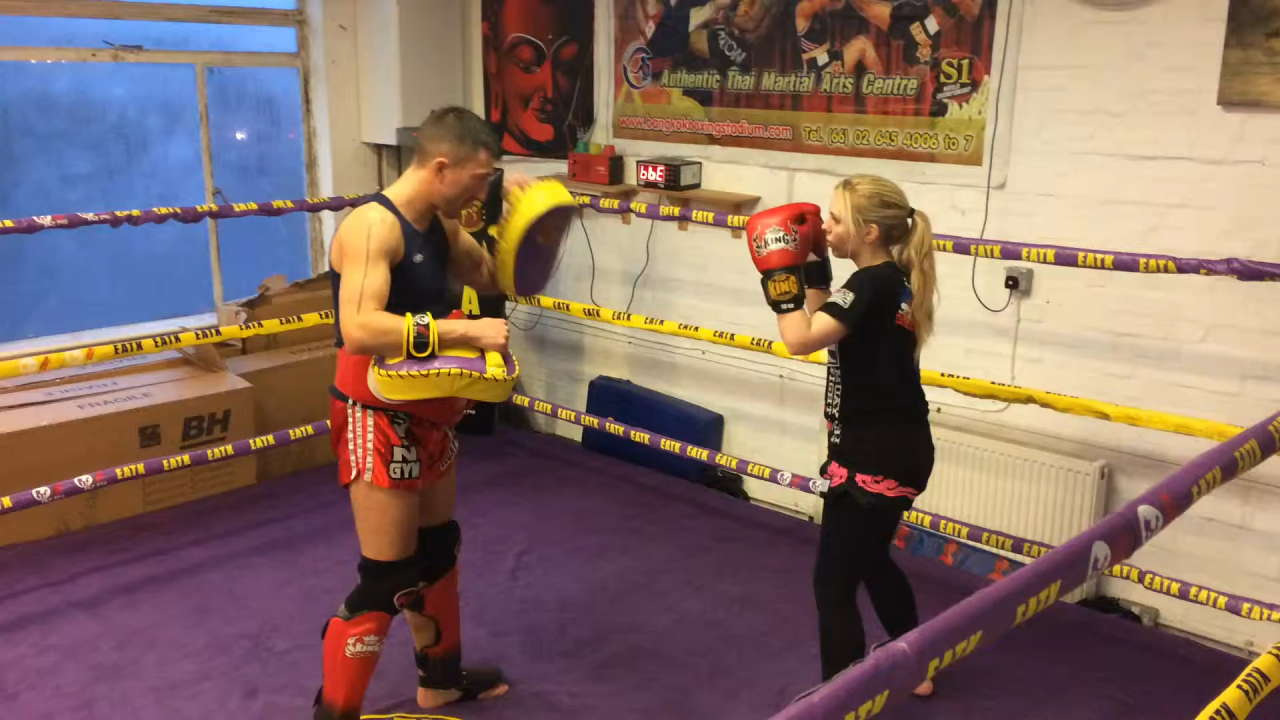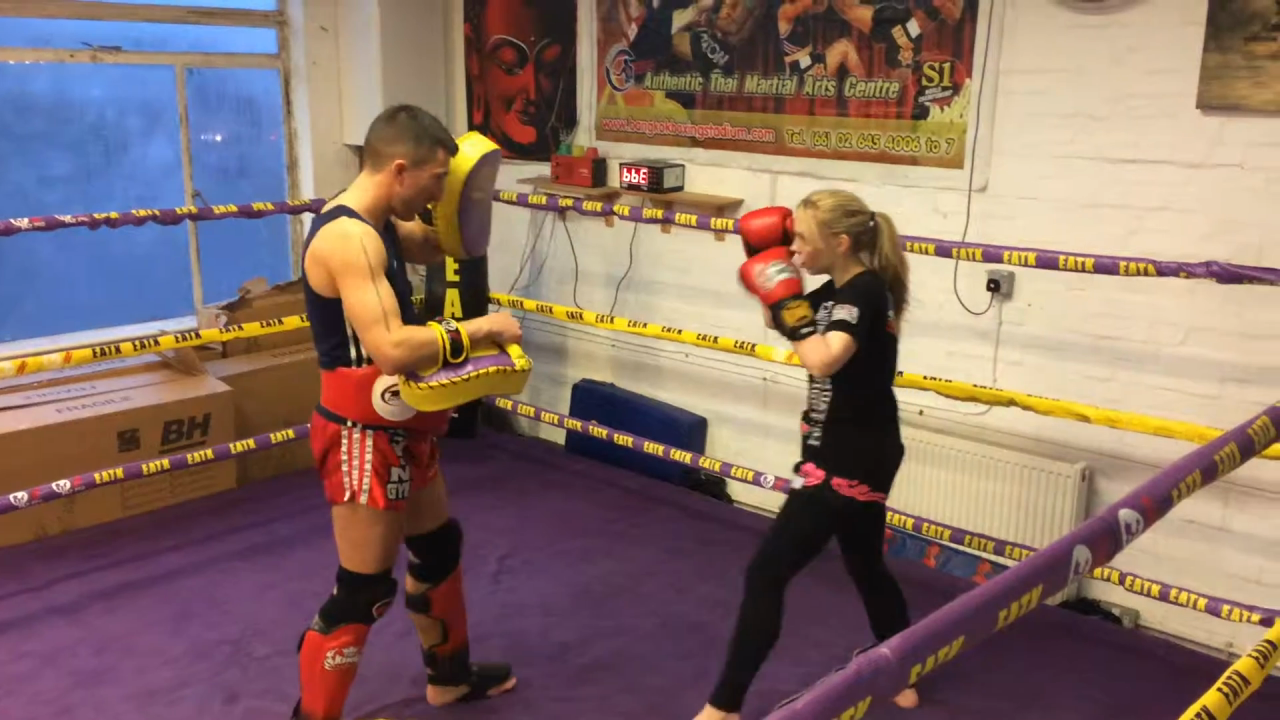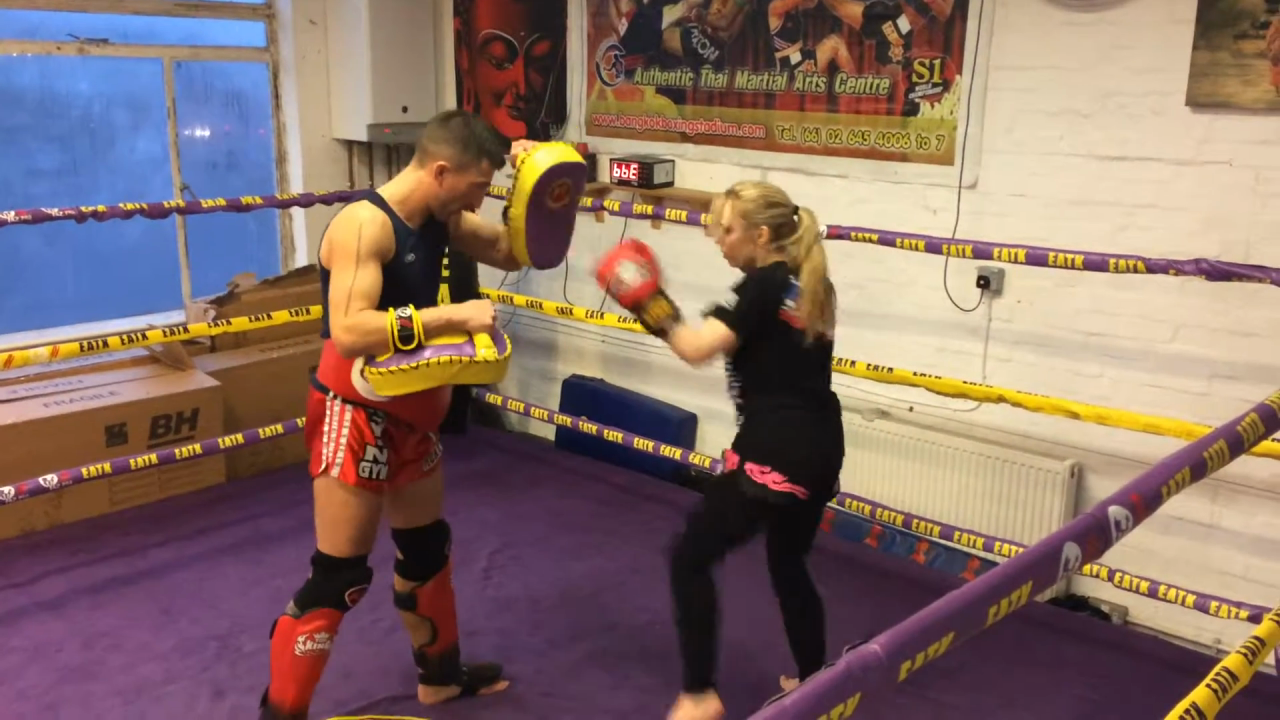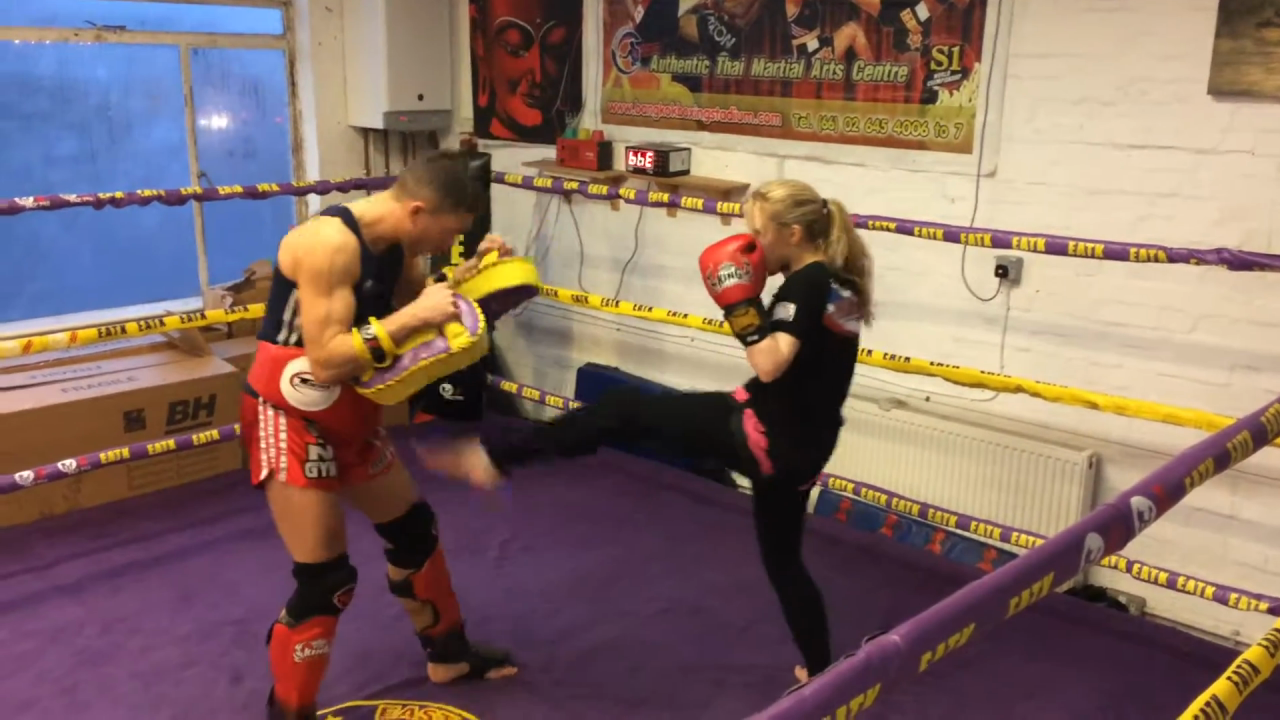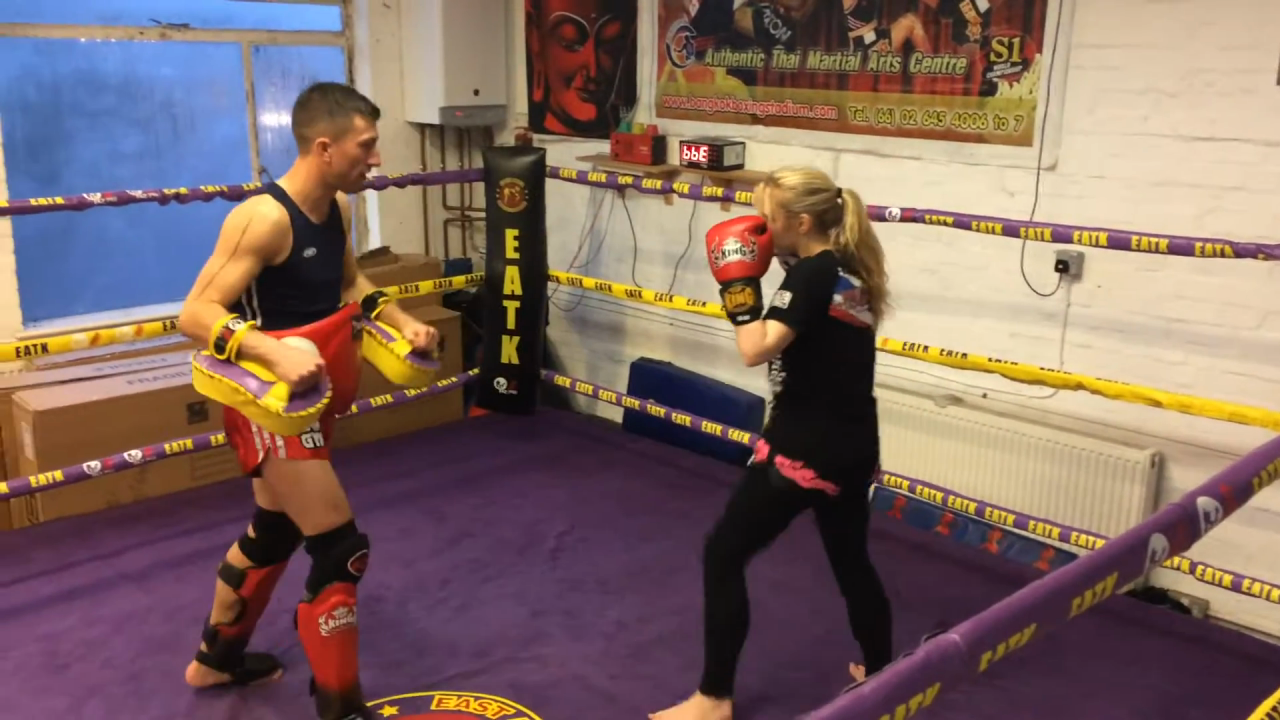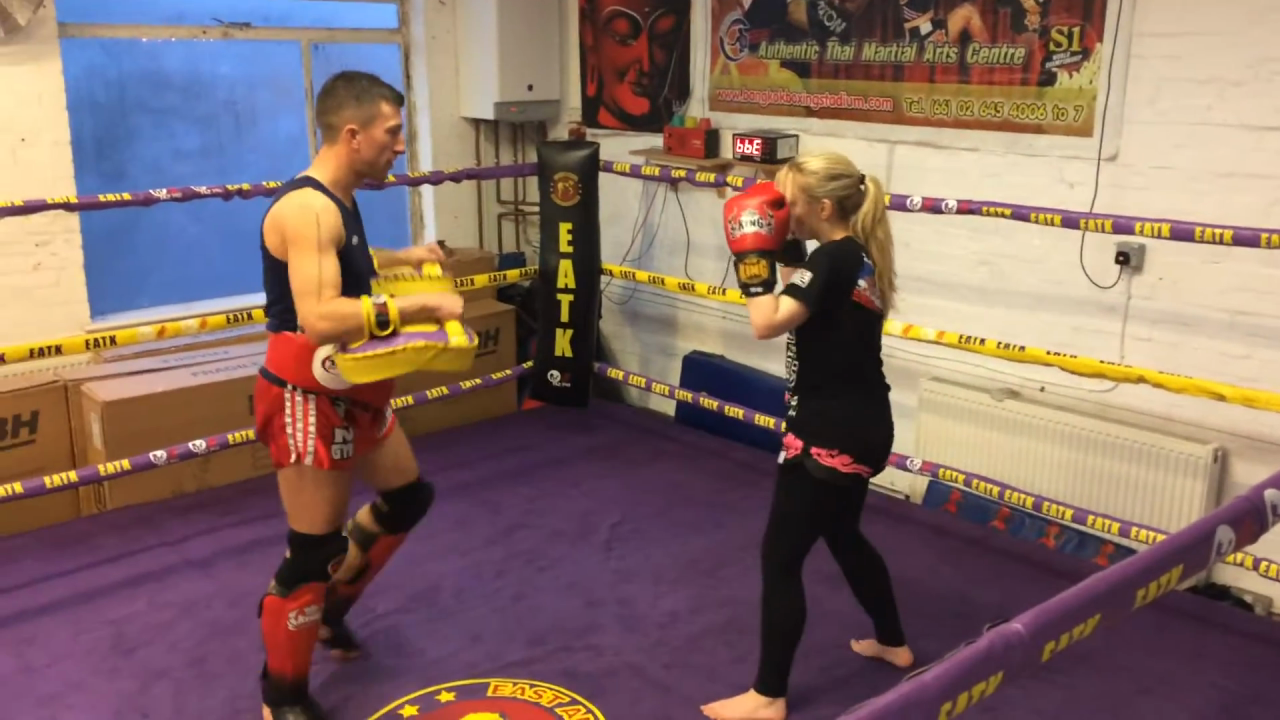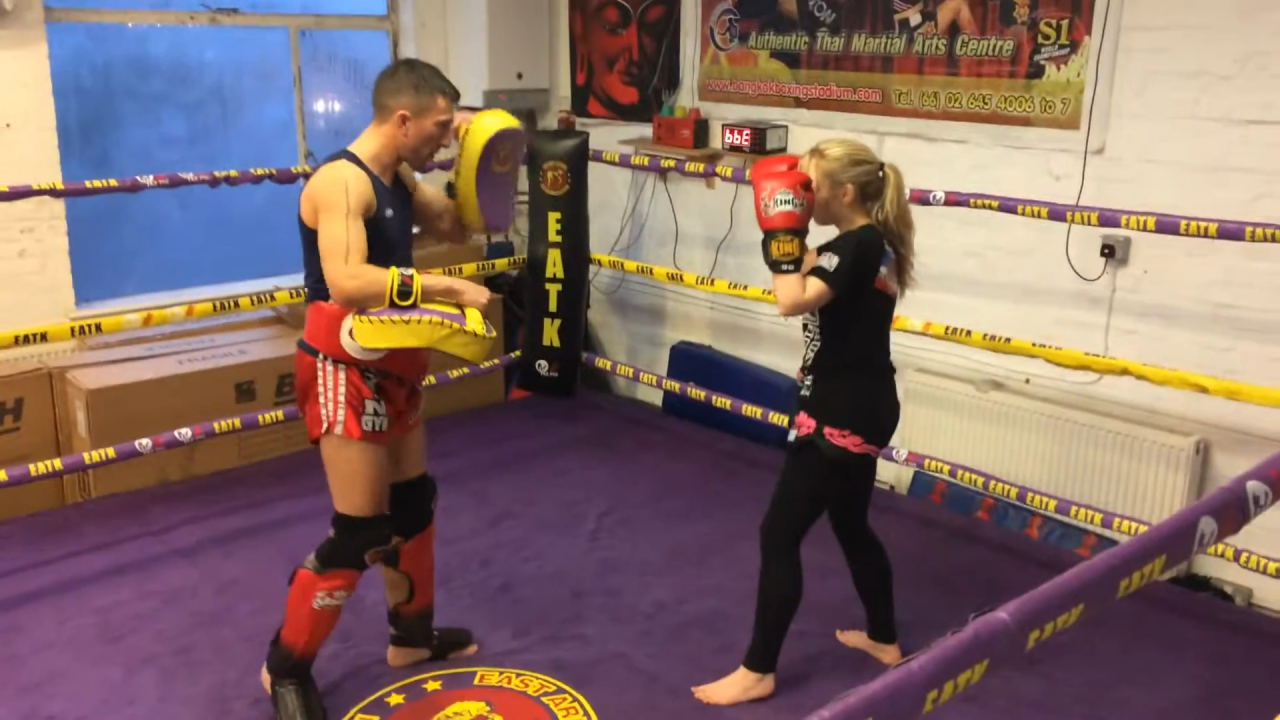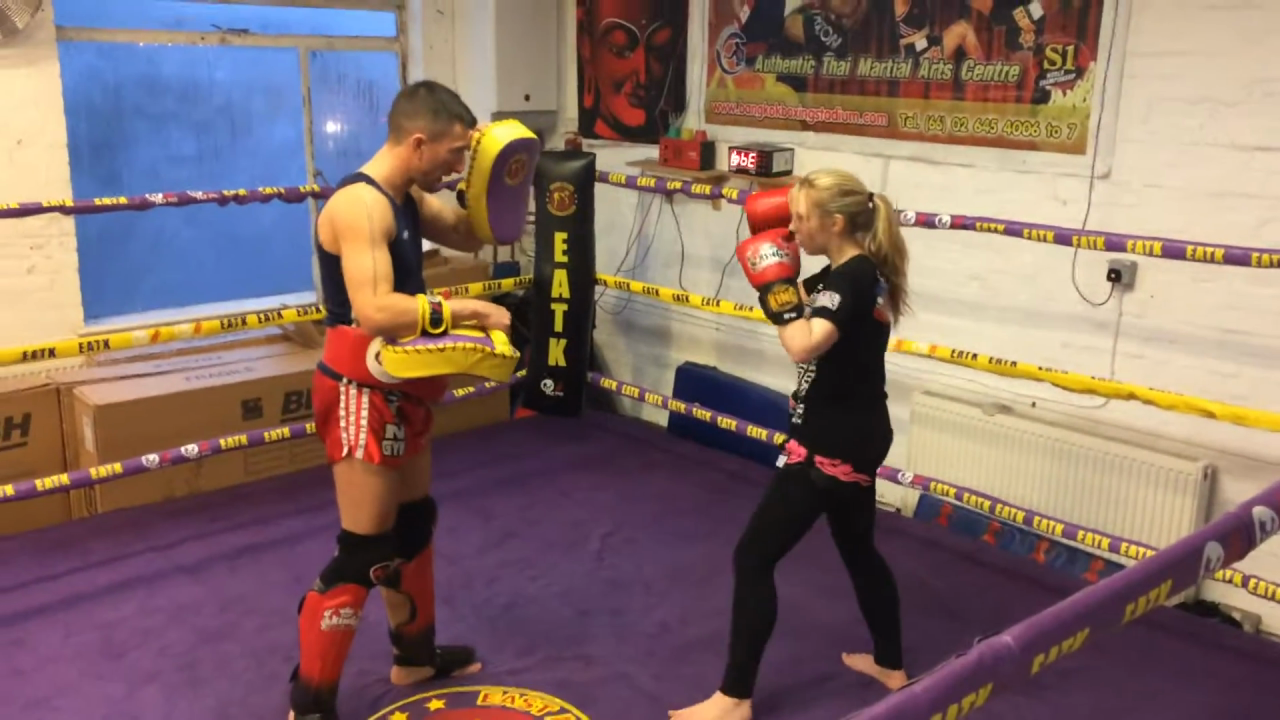
dt=0.5s
person 1, frame 1
left shoulder: (438, 224)
right shoulder: (372, 226)
left elbow: (493, 277)
right elbow: (358, 330)
right wrist: (464, 330)
left hip: (426, 414)
right hip: (379, 419)
left knee: (438, 546)
right knee: (386, 578)
person 1, frame 2
left shoulder: (374, 223)
right shoulder: (347, 240)
left elbow: (430, 246)
right elbow: (392, 349)
right wrist: (481, 328)
left hip: (403, 424)
right hip: (365, 433)
left knee: (439, 548)
right knee: (364, 591)
person 1, frame 3
left shoulder: (439, 216)
right shoulder: (364, 224)
left elbow: (509, 252)
right elbow: (348, 333)
right wrist: (450, 316)
left hip: (409, 413)
right hip: (356, 416)
left knee: (427, 545)
right knee: (339, 577)
person 1, frame 4
left shoulder: (394, 242)
right shoulder: (327, 243)
left elbow: (411, 303)
right elbow: (327, 357)
left wrist: (472, 273)
right wrist: (415, 318)
left hip: (349, 416)
right hip: (294, 420)
left knee: (415, 529)
right knee: (325, 581)
left ankle: (448, 654)
person 1, frame 5
left shoulder: (338, 206)
right shoulder: (264, 219)
right elbow: (195, 314)
left wrist: (399, 321)
right wrist: (277, 350)
left knee: (274, 533)
right knee: (340, 550)
left ankle: (218, 654)
person 1, frame 6
left shoulder: (338, 198)
right shoulder: (308, 209)
right elbow: (321, 319)
left wrist: (396, 259)
right wrist: (421, 305)
left hip: (352, 389)
right hip: (307, 397)
left knee: (407, 497)
right knee: (314, 549)
left ankle: (325, 612)
person 1, frame 7
left shoulder: (397, 178)
right shoulder: (342, 180)
left elbow: (456, 227)
right elbow: (346, 282)
right wrist: (450, 286)
left hip: (390, 368)
right hip: (344, 374)
left knee: (413, 503)
right knee: (360, 534)
left ankle: (412, 634)
person 1, frame 8
left shoulder: (405, 196)
right shoulder: (359, 205)
left elbow: (468, 236)
right elbow: (375, 313)
right wrist: (471, 310)
left hip: (402, 390)
right hip: (362, 395)
left knee: (412, 526)
right knee: (363, 553)
left ankle: (415, 652)
person 2, frame 1
left shoulder: (874, 284)
right shoulder: (890, 278)
left elbow: (799, 339)
right elbow: (825, 320)
left wrist: (778, 266)
right wrist: (809, 265)
left hip: (873, 458)
right hip: (897, 450)
left knee: (834, 583)
right knee: (871, 559)
person 2, frame 2
left shoulder: (864, 292)
right shoulder: (844, 289)
left elbow: (821, 360)
right elbow: (781, 325)
left wrist: (783, 294)
right wrist: (766, 264)
left hip: (845, 462)
right hip: (865, 456)
left knee: (766, 574)
right knee: (866, 565)
person 2, frame 3
left shoulder: (759, 289)
right shoulder: (809, 284)
left elbow: (693, 346)
left wrist: (645, 297)
left hip: (773, 453)
right hip: (821, 452)
left knee: (689, 560)
right knee: (789, 568)
person 2, frame 4
left shoulder: (805, 285)
right shoulder: (840, 281)
left elbow: (769, 367)
left wrist: (740, 301)
left hip: (761, 433)
right hip: (800, 451)
left knee: (620, 410)
right knee: (784, 561)
left ankle: (492, 459)
right ankle: (821, 673)
person 2, frame 5
left shoulder: (811, 276)
right shoulder: (848, 271)
left elbow: (756, 347)
left wrist: (736, 279)
left hip: (803, 449)
right hip: (853, 447)
left knee: (723, 557)
right knee: (851, 560)
right ankle: (878, 672)
person 2, frame 6
left shoulder: (832, 260)
right shoulder: (858, 255)
left elbow: (767, 323)
right elbow: (810, 289)
left wrist: (750, 252)
right wrist: (781, 246)
left hip: (829, 432)
right hip: (863, 426)
left knee: (781, 557)
right knee: (842, 533)
right ankle: (893, 643)
person 2, frame 7
left shoulder: (858, 248)
right shoulder: (871, 243)
left elbow: (793, 299)
right elbow: (811, 275)
left wrist: (780, 229)
right wrist: (789, 228)
left hip: (840, 415)
right hip: (863, 409)
left knee: (779, 535)
right knee: (851, 525)
left ankle: (757, 672)
right ankle: (882, 639)
person 2, frame 8
left shoulder: (853, 278)
right shoulder: (857, 272)
left elbow: (802, 345)
right elbow: (810, 310)
left wrist: (772, 282)
right wrist: (782, 272)
left hip: (829, 444)
right hip: (855, 438)
left knee: (754, 558)
right knee: (858, 547)
right ankle: (889, 663)
